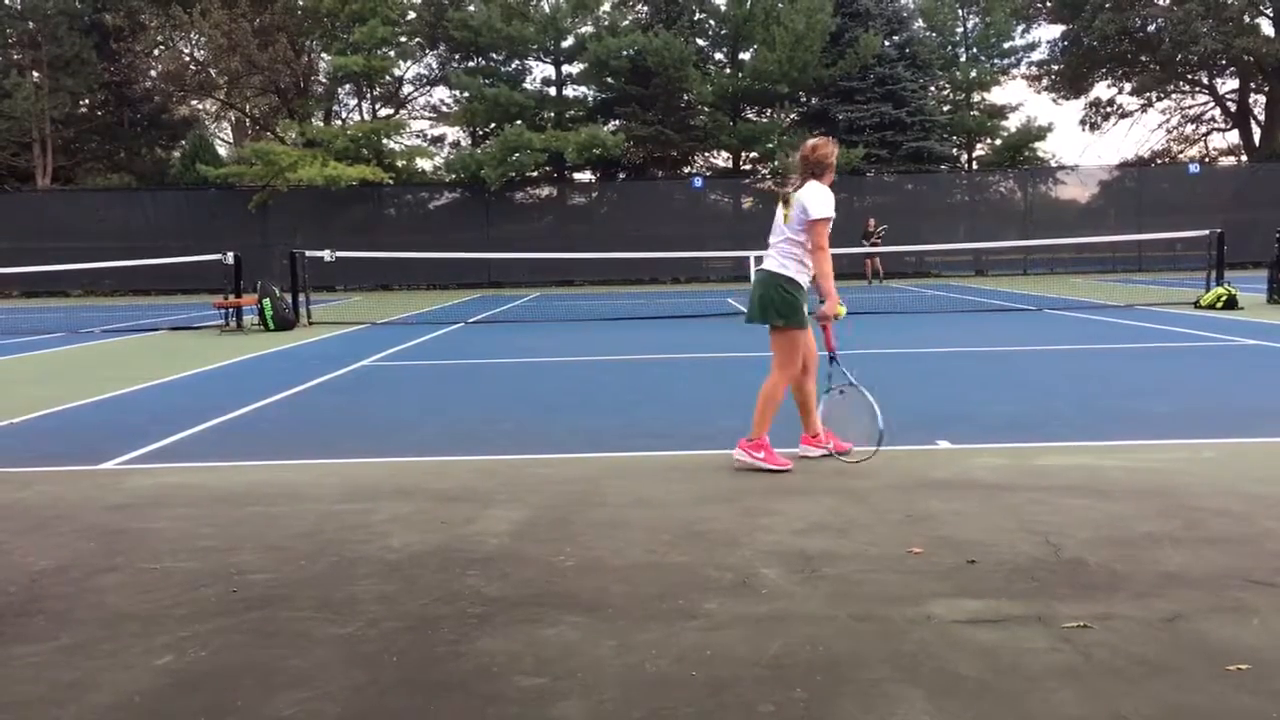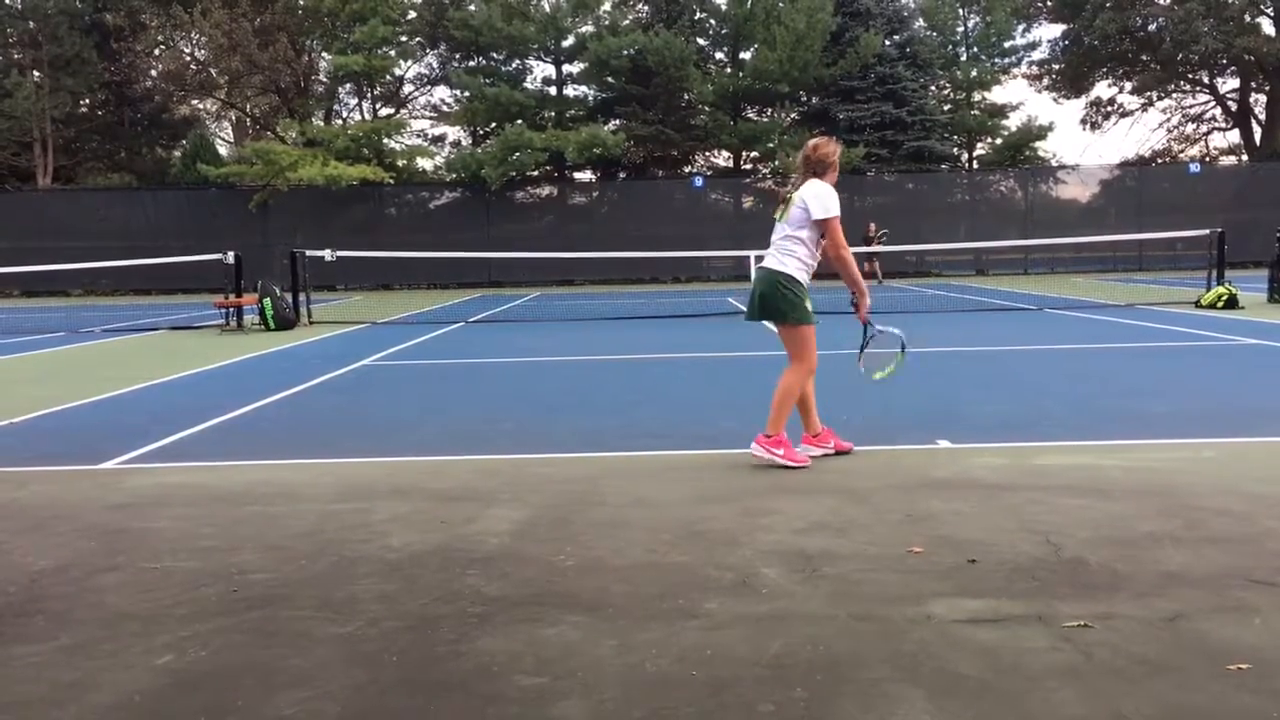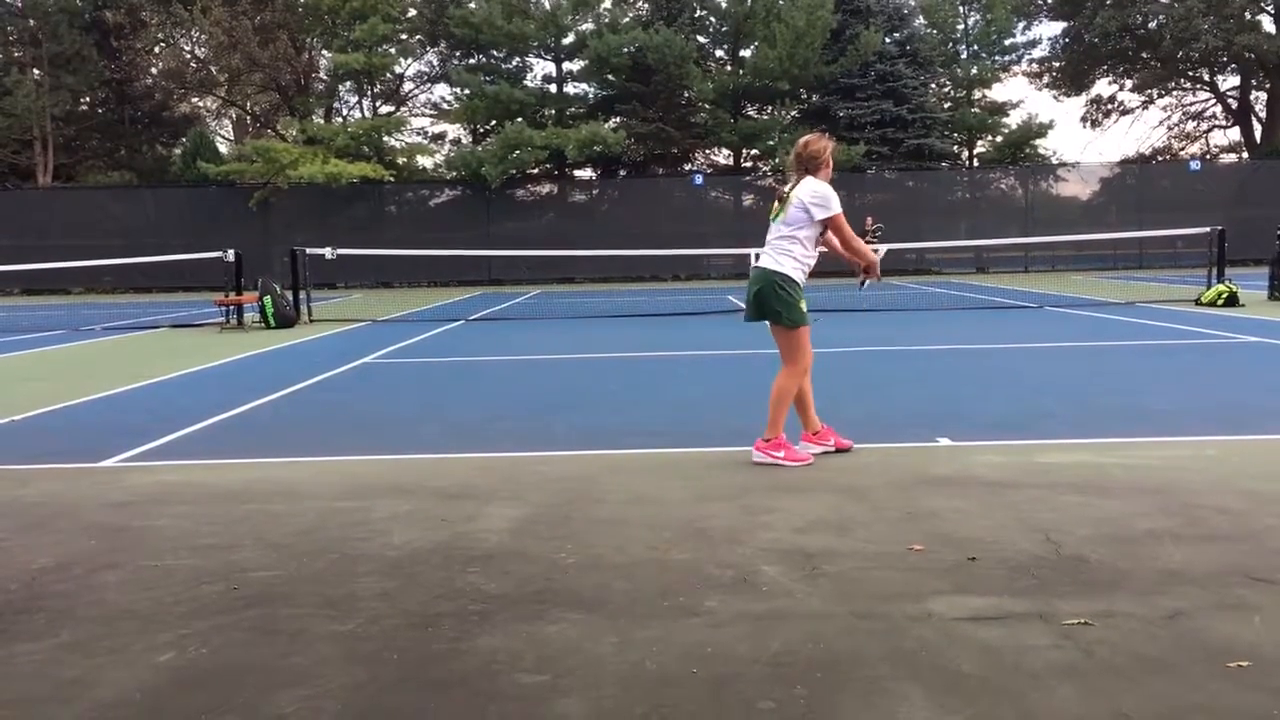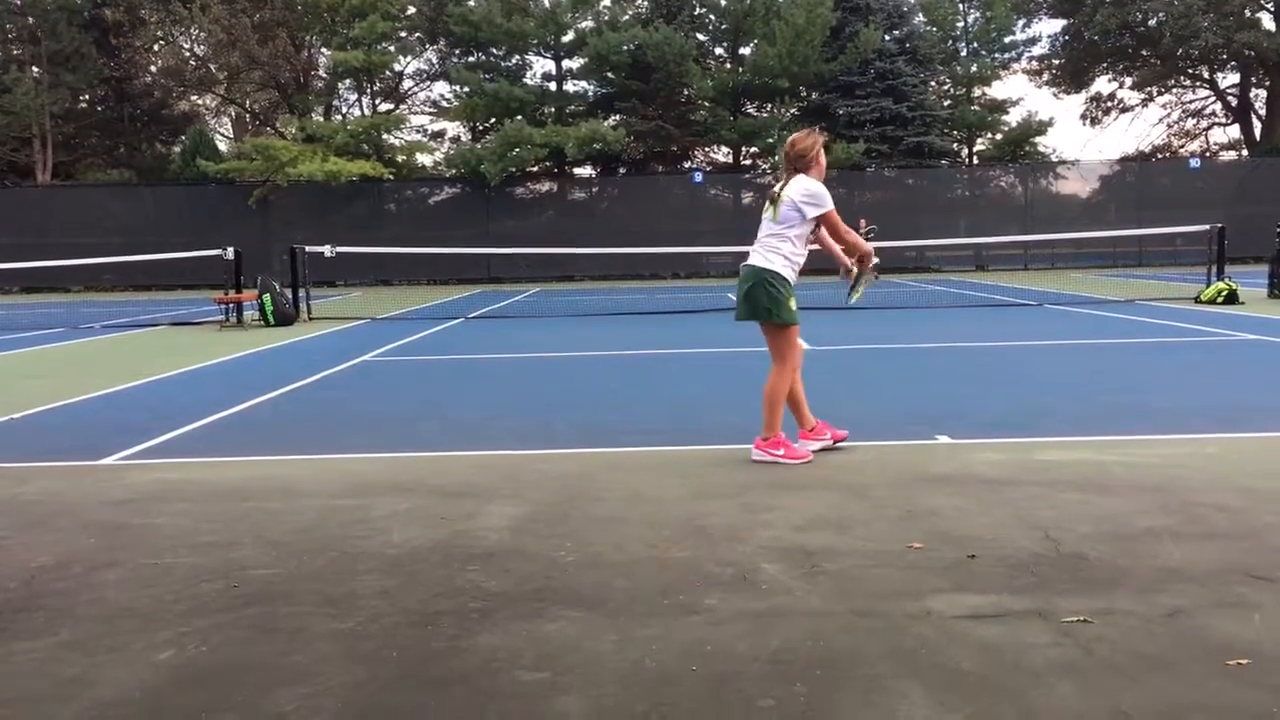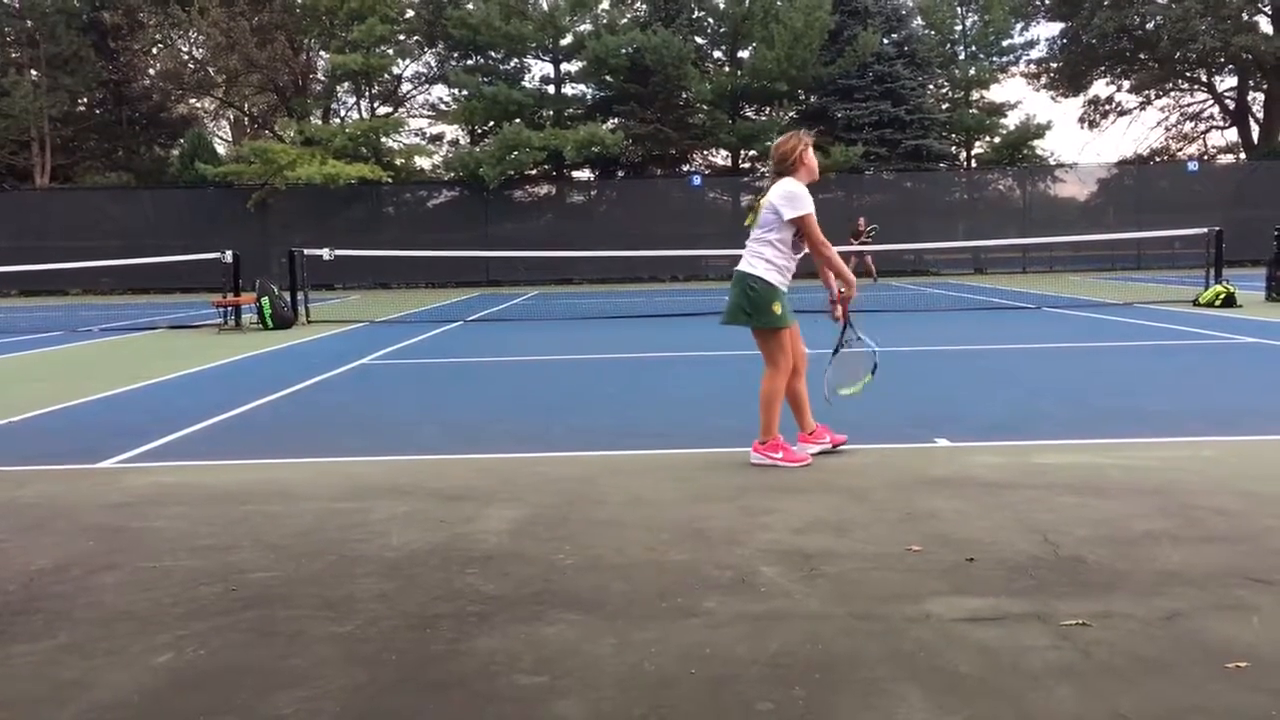
dt=0.2s
person 1, frame 1
left shoulder: (796, 192)
right shoulder: (820, 194)
right elbow: (820, 250)
left wrist: (826, 295)
right wrist: (830, 297)
left hip: (779, 281)
right hip: (784, 284)
left knee: (808, 361)
right knee: (785, 369)
left ankle: (814, 437)
right ankle: (754, 443)
person 1, frame 2
left shoulder: (802, 191)
right shoulder: (823, 192)
left elbow: (823, 247)
right elbow: (838, 249)
left wrist: (852, 284)
right wrist: (862, 290)
left hip: (776, 278)
right hip: (784, 281)
left knee: (805, 363)
right knee: (802, 364)
left ankle: (815, 436)
right ankle: (771, 439)
person 1, frame 3
left shoulder: (798, 189)
right shoulder: (819, 190)
left elbow: (827, 238)
right elbow: (848, 240)
left wrist: (857, 260)
right wrist: (873, 262)
left hip: (772, 278)
right hip: (780, 280)
left knee: (800, 363)
right knee: (796, 365)
left ankle: (814, 433)
right ankle: (770, 443)
person 1, frame 4
left shoulder: (790, 188)
right shoulder: (811, 188)
left elbow: (819, 234)
right elbow: (842, 233)
left wrist: (844, 260)
right wrist: (866, 251)
left hip: (762, 276)
right hip: (770, 278)
left knee: (791, 361)
right knee: (785, 363)
left ankle: (810, 430)
right ankle: (769, 441)
person 1, frame 5
left shoulder: (790, 192)
right shoulder: (793, 191)
left elbow: (812, 248)
right elbow: (819, 244)
left wrist: (834, 291)
right wrist: (848, 278)
left hip: (768, 286)
right hip: (759, 284)
left knee: (797, 362)
right knee: (780, 366)
left ankle: (810, 433)
right ankle: (767, 444)
